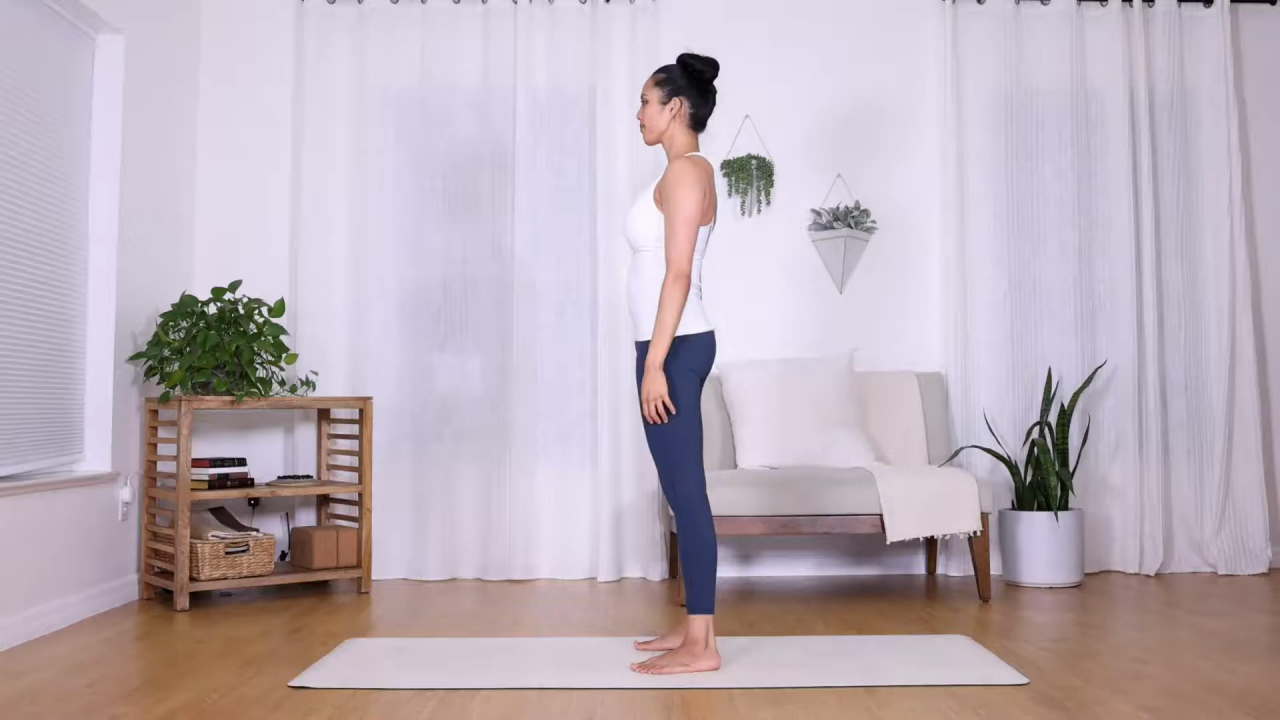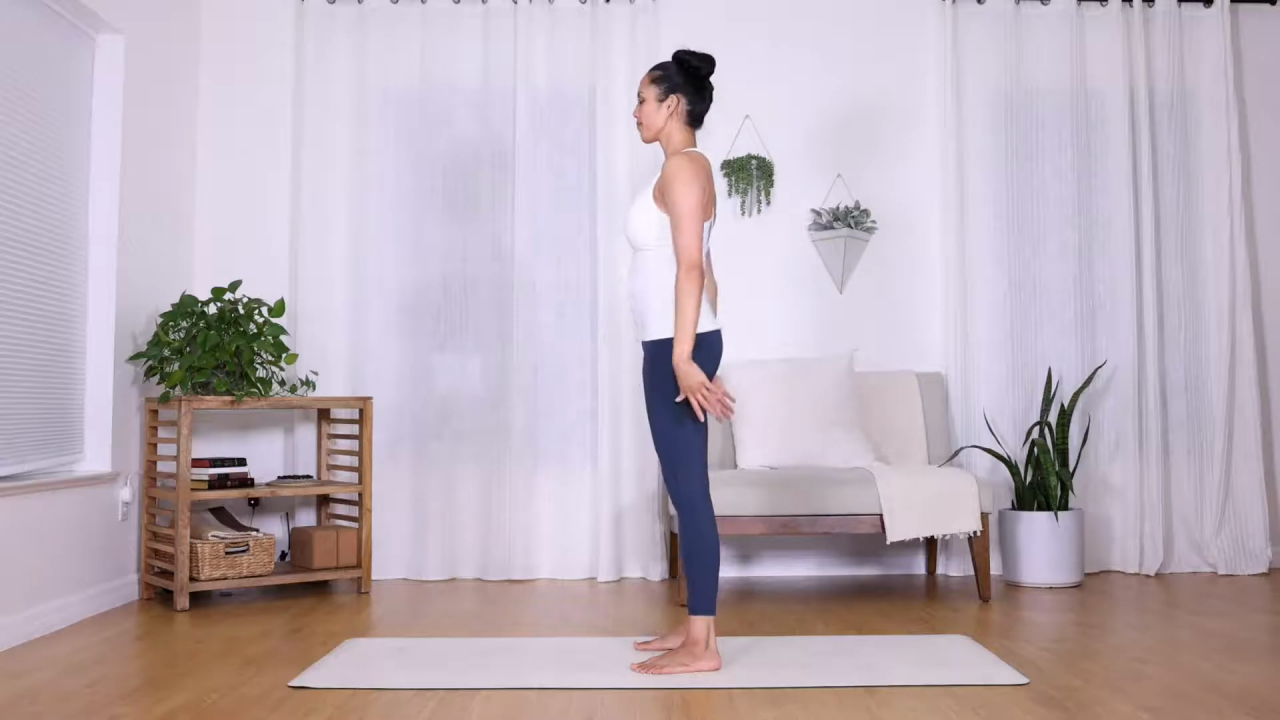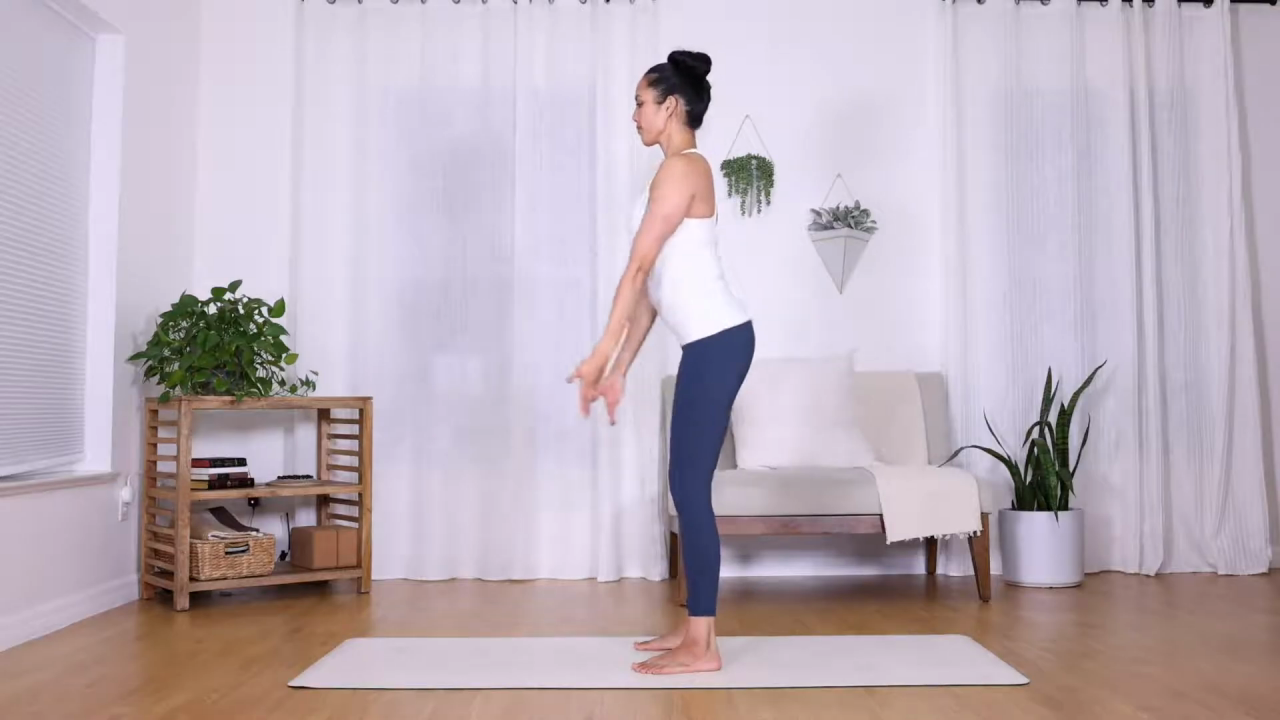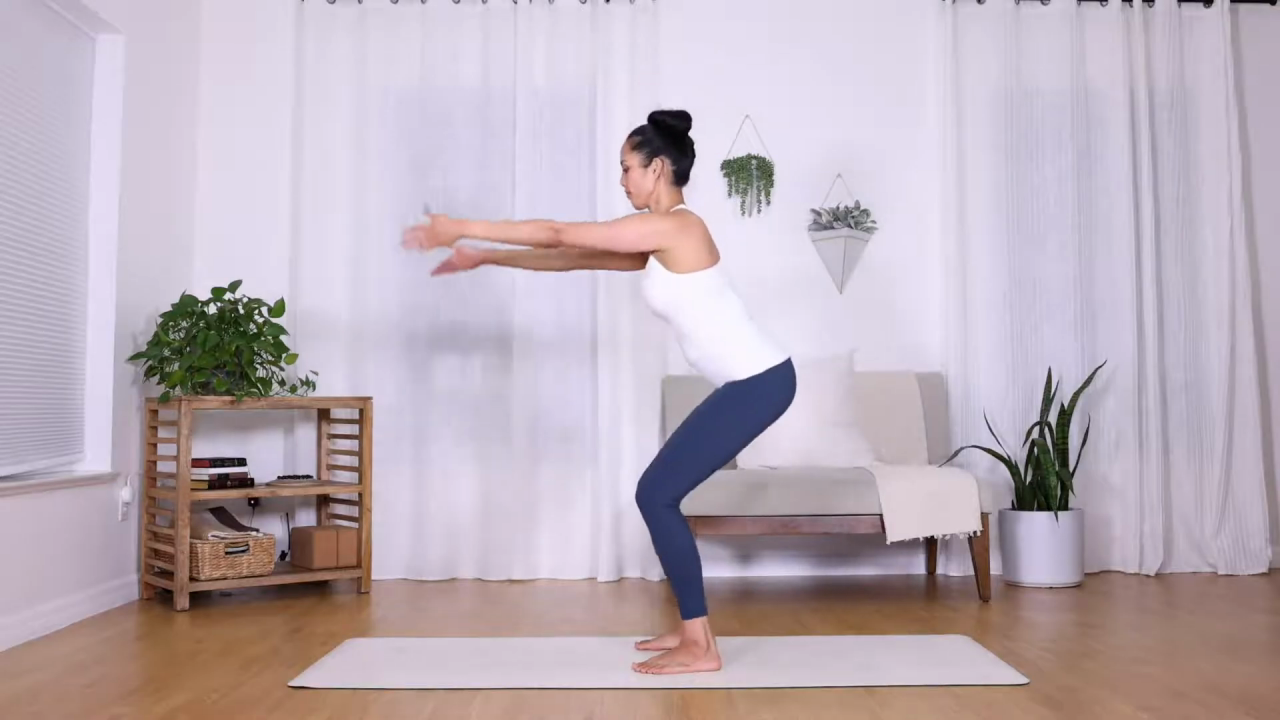
dt=0.7s
person 1, frame 1
left shoulder: (686, 170)
right shoulder: (682, 174)
left elbow: (678, 275)
left wrist: (654, 365)
left hip: (674, 348)
right hip: (672, 346)
left knee: (685, 492)
right knee: (681, 492)
left ankle: (700, 645)
right ankle: (693, 627)
person 1, frame 2
left shoulder: (682, 167)
right shoulder: (683, 170)
left elbow: (689, 267)
left wrist: (683, 355)
left hip: (676, 348)
right hip: (676, 346)
left knee: (688, 492)
right knee: (684, 491)
left ankle: (701, 645)
right ankle: (693, 627)
person 1, frame 3
left shoulder: (681, 168)
right shoulder: (681, 171)
left elbow: (640, 269)
right elbow: (652, 284)
left wrist: (599, 354)
right wrist: (617, 364)
left hip: (717, 343)
right hip: (711, 344)
left knee: (689, 488)
right knee: (687, 487)
left ankle: (702, 647)
right ankle: (695, 629)
person 1, frame 4
left shoulder: (669, 227)
right shoulder: (664, 239)
left elbow: (560, 237)
right elbow: (578, 258)
left wrist: (463, 228)
right wrist: (485, 256)
left hip: (757, 383)
right hip: (750, 382)
left knee: (656, 495)
right knee: (659, 495)
left ankle: (699, 646)
right ankle: (691, 629)
